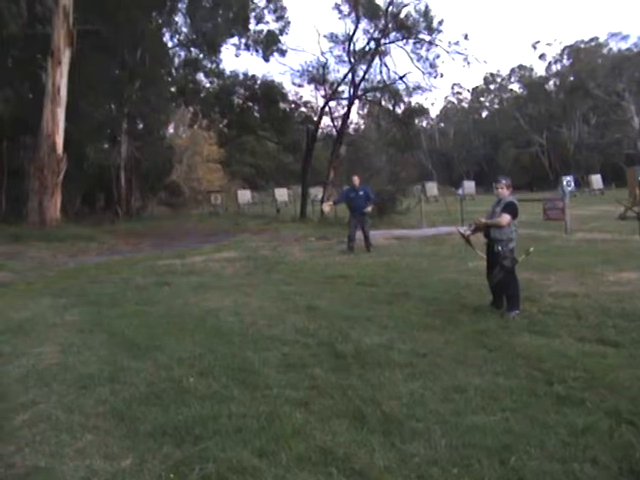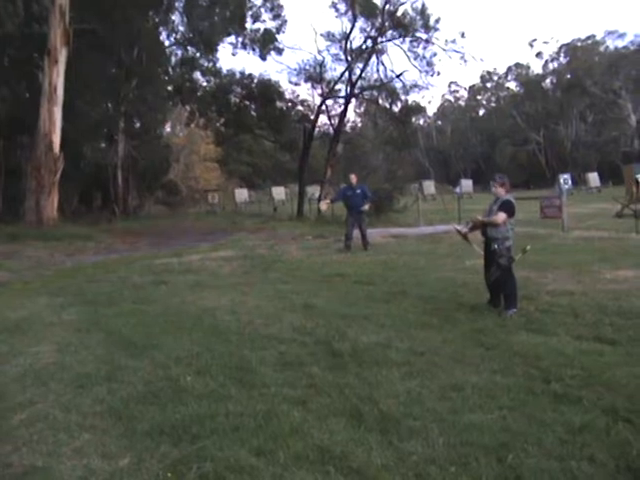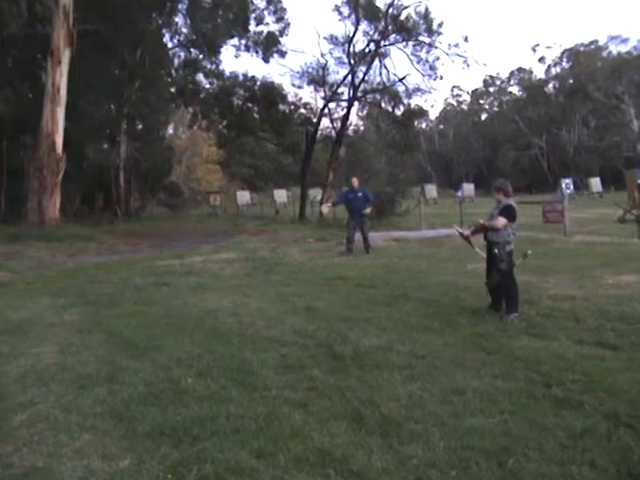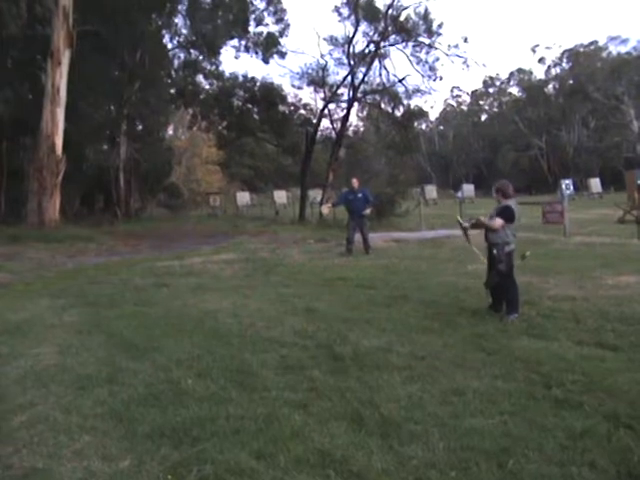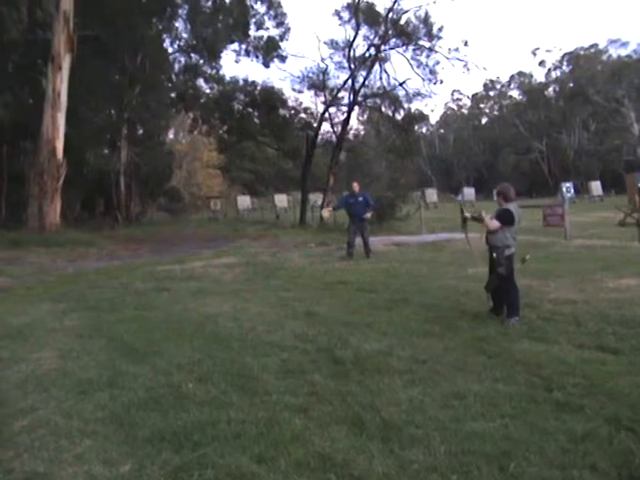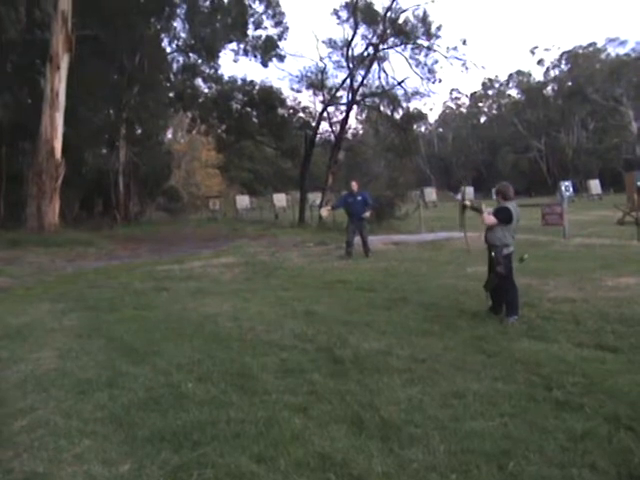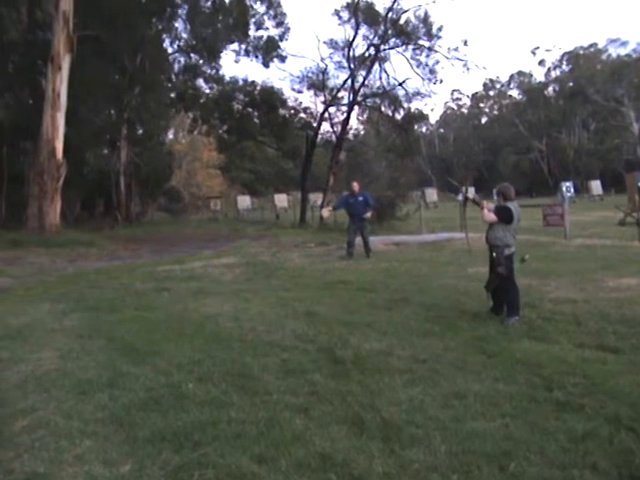
dt=0.2s
person 1, frame 1
left shoulder: (511, 204)
right shoulder: (497, 203)
left elbow: (503, 221)
right elbow: (489, 223)
left wrist: (485, 222)
right wrist: (474, 230)
left hip: (504, 246)
right hip: (493, 244)
left knee: (508, 276)
right knee: (492, 275)
left ankle: (514, 307)
right ankle: (497, 303)
person 1, frame 2
left shoulder: (508, 202)
right shoulder: (496, 201)
left elbow: (498, 220)
right elbow: (487, 221)
left wrist: (482, 220)
right wrist: (471, 227)
left hip: (502, 244)
right hip: (490, 242)
left knee: (505, 275)
right knee: (490, 274)
left ankle: (511, 306)
right ankle: (495, 301)
person 1, frame 3
left shoulder: (509, 207)
right shoulder: (501, 205)
left elbow: (498, 224)
right elbow: (490, 225)
left wrist: (483, 223)
right wrist: (473, 231)
left hip: (503, 248)
right hip: (493, 247)
left knee: (506, 279)
right knee: (492, 278)
left ankle: (512, 310)
right ankle: (496, 305)
person 1, frame 4
left shoulder: (508, 208)
right shoulder: (503, 206)
left elbow: (495, 225)
right elbow: (491, 223)
left wrist: (483, 221)
right wrist: (476, 224)
left hip: (503, 249)
right hip: (495, 248)
left knee: (507, 279)
right knee: (493, 278)
left ankle: (513, 311)
right ankle: (496, 306)
person 1, frame 5
left shoulder: (507, 211)
right shoulder: (505, 210)
left elbow: (491, 225)
right elbow: (492, 221)
left wrist: (484, 218)
left hip: (504, 252)
right hip: (497, 251)
left knee: (507, 282)
right knee: (495, 281)
left ankle: (513, 314)
right ankle: (497, 309)
person 1, frame 6
left shoulder: (505, 210)
right shoulder: (505, 208)
left elbow: (487, 221)
right elbow: (490, 214)
left wrist: (483, 212)
left hip: (502, 251)
right hip: (497, 250)
left knee: (506, 281)
right knee: (494, 280)
left ankle: (512, 313)
right ankle: (496, 308)
person 1, frame 7
left shoulder: (506, 209)
right shoulder: (506, 208)
left elbow: (487, 218)
right elbow: (492, 208)
left wrist: (484, 209)
left hip: (503, 251)
right hip: (498, 250)
left knee: (507, 282)
right knee: (496, 281)
left ankle: (513, 314)
right ankle: (497, 308)
